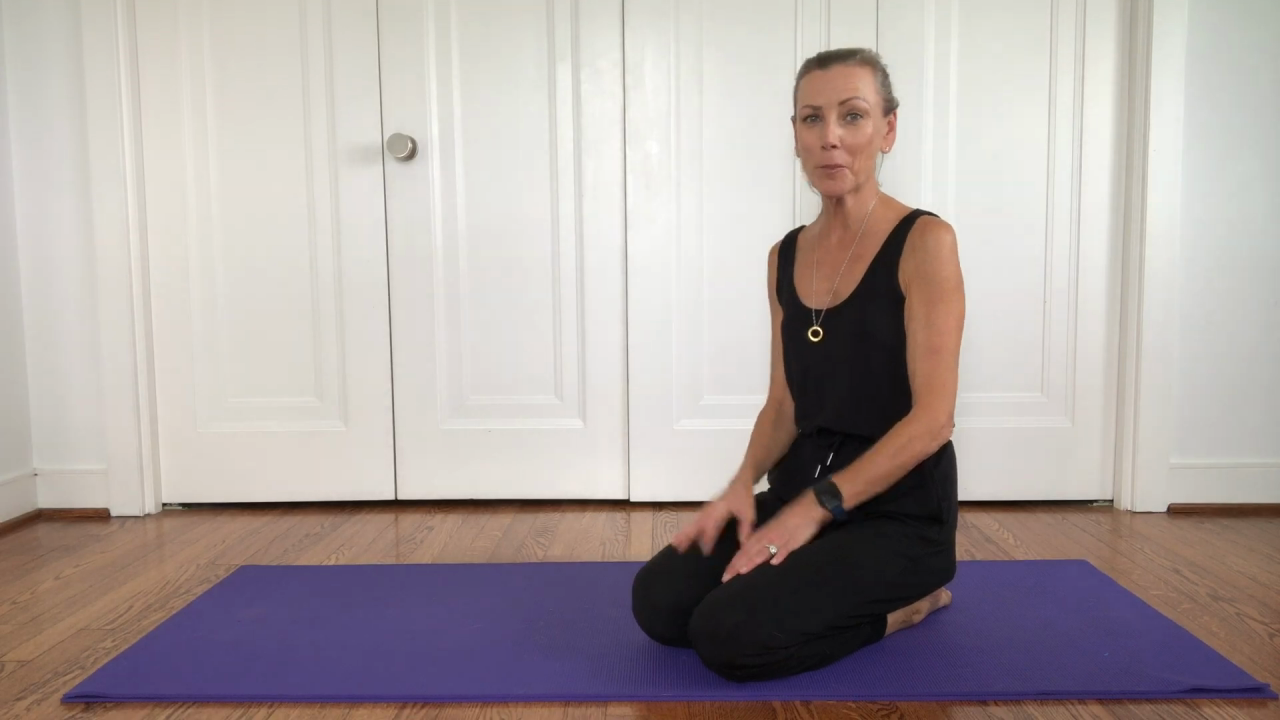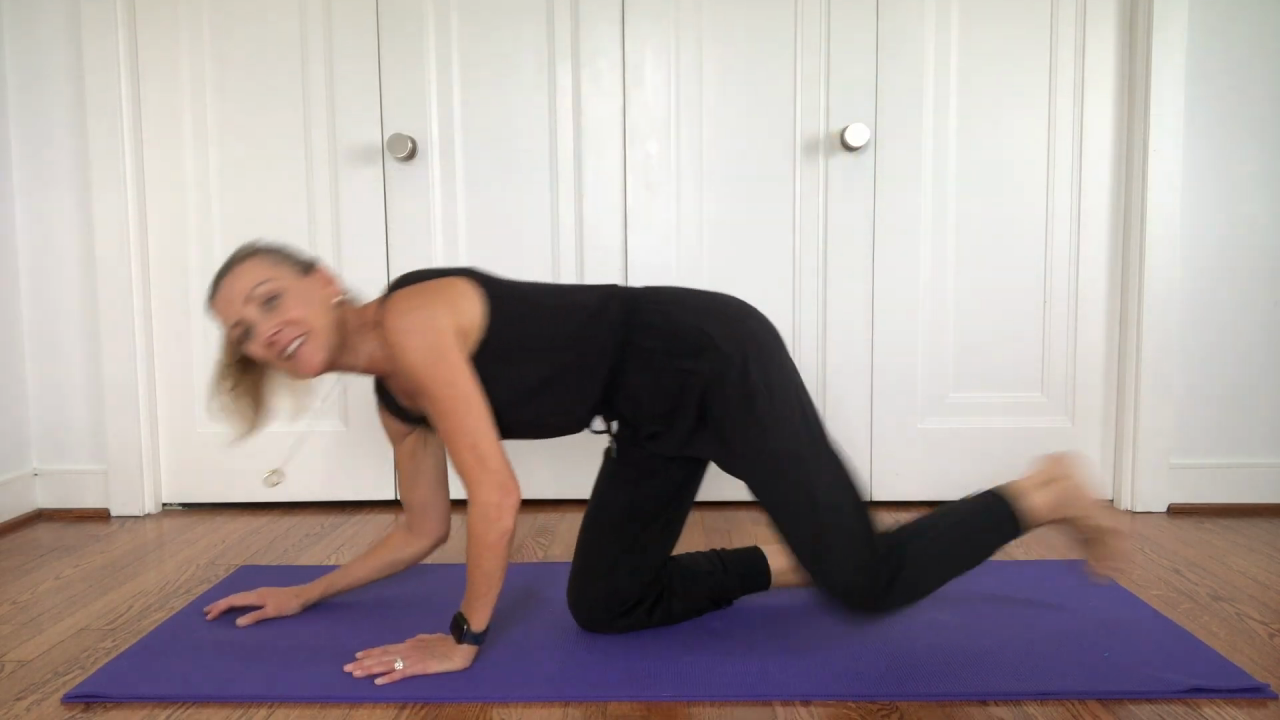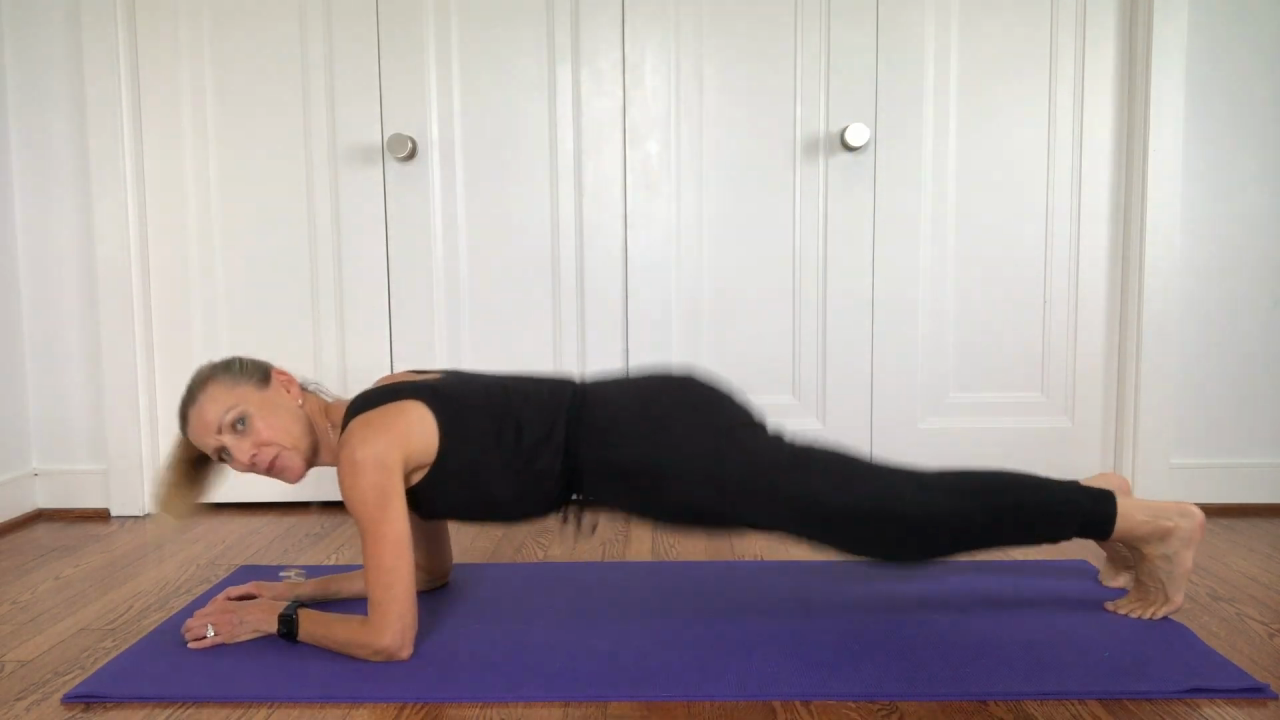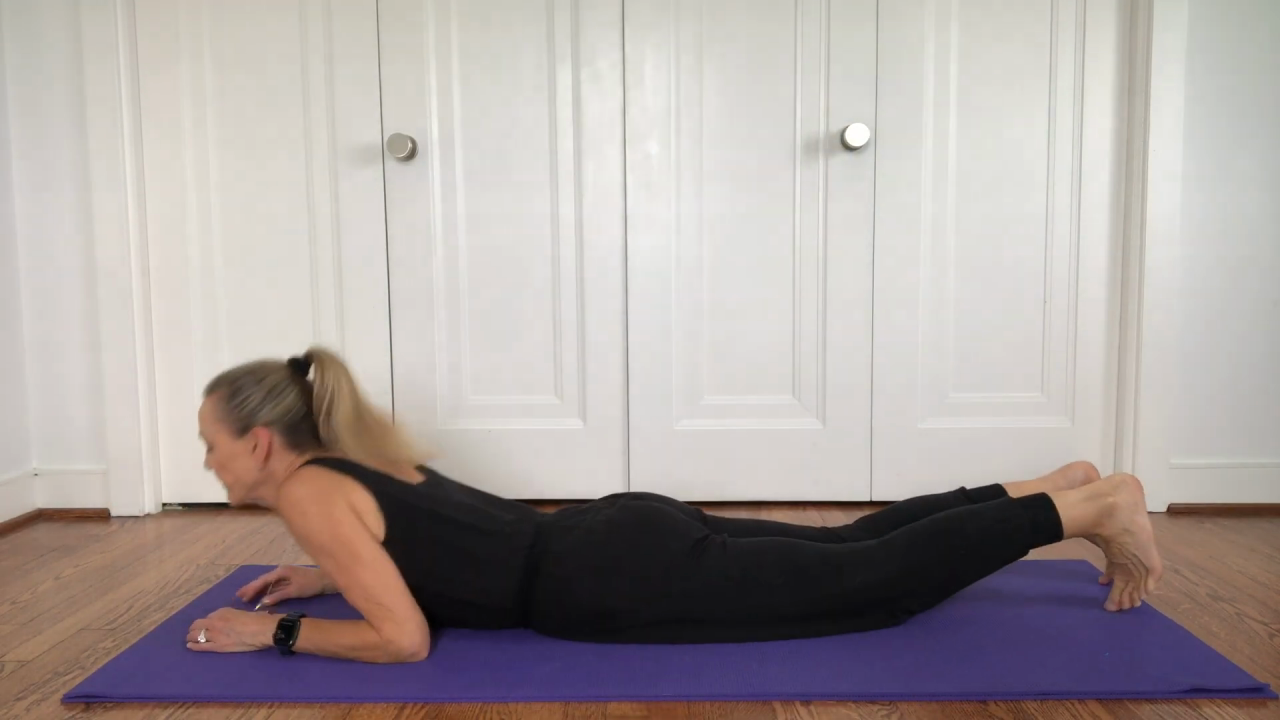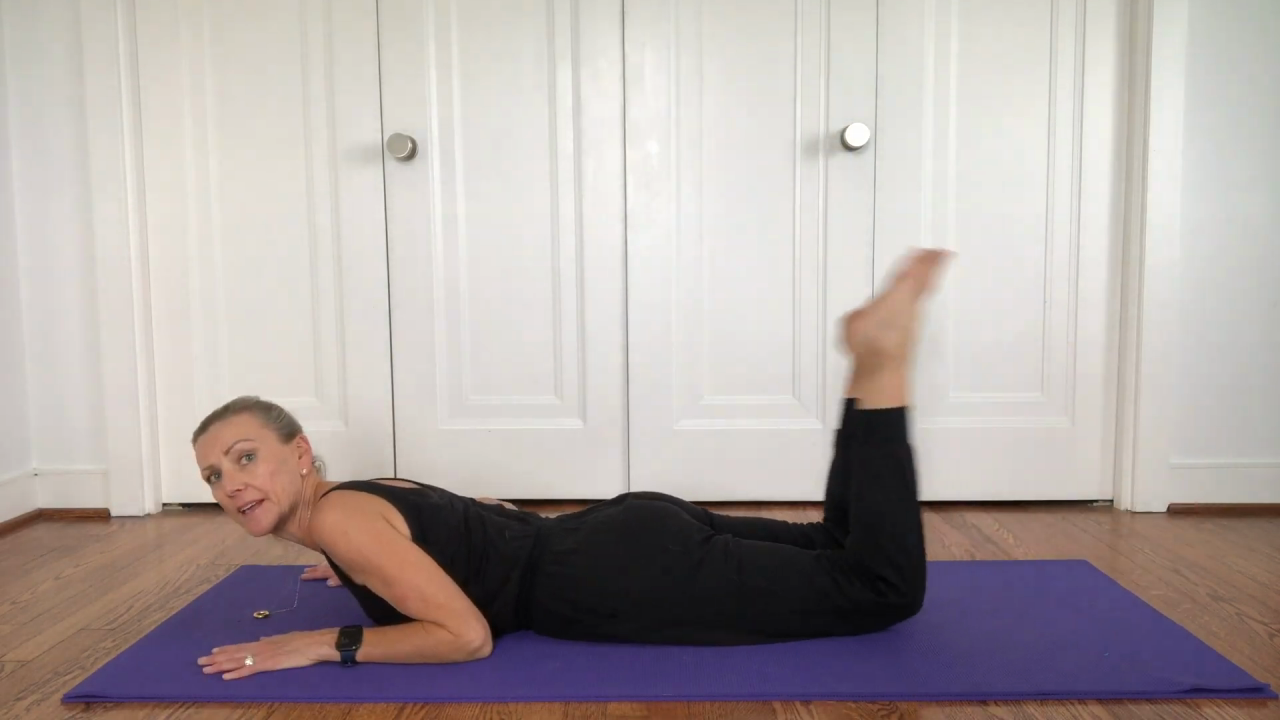
dt=1s
person 1, frame 1
left shoulder: (925, 243)
right shoulder: (786, 256)
left elbow: (930, 420)
right elbow: (785, 404)
left wrist: (815, 511)
right wrist: (741, 492)
left hip: (900, 510)
right hip: (809, 489)
left knee: (729, 635)
right knee: (659, 604)
left ankle: (902, 603)
right ankle: (836, 584)
person 1, frame 2
left shoulder: (410, 323)
right shoulder: (394, 391)
left elbow: (497, 494)
right elbow: (421, 529)
left wrist: (465, 639)
right wrist: (306, 593)
left hip: (708, 356)
right hip: (656, 403)
left knee: (865, 584)
right knee: (605, 606)
left ankle: (1042, 496)
right ankle: (791, 560)
person 1, frame 3
left shoulder: (363, 443)
right shoulder: (387, 414)
left elbow: (393, 632)
right elbow: (429, 566)
left wrist: (283, 620)
right wrist: (294, 587)
left hip: (665, 447)
right hip: (659, 425)
left knee: (906, 509)
right knee: (890, 523)
left ankle: (1142, 516)
right ankle: (1097, 500)
person 1, frame 4
left shoulder: (306, 492)
right shoulder: (362, 462)
left elbow: (406, 638)
left wrist: (277, 632)
right wrist: (331, 573)
left hip: (618, 584)
right hip: (622, 535)
left knee: (877, 581)
right knee: (852, 548)
left ankle: (1087, 506)
right ankle: (1047, 489)
person 1, frame 5
left shoulder: (339, 519)
right shoulder: (369, 496)
left elbow: (469, 635)
left wrist: (321, 642)
left hip: (627, 585)
right hip: (629, 536)
left knee: (889, 591)
right knee: (864, 561)
left ankle: (882, 362)
right ankle: (875, 353)
